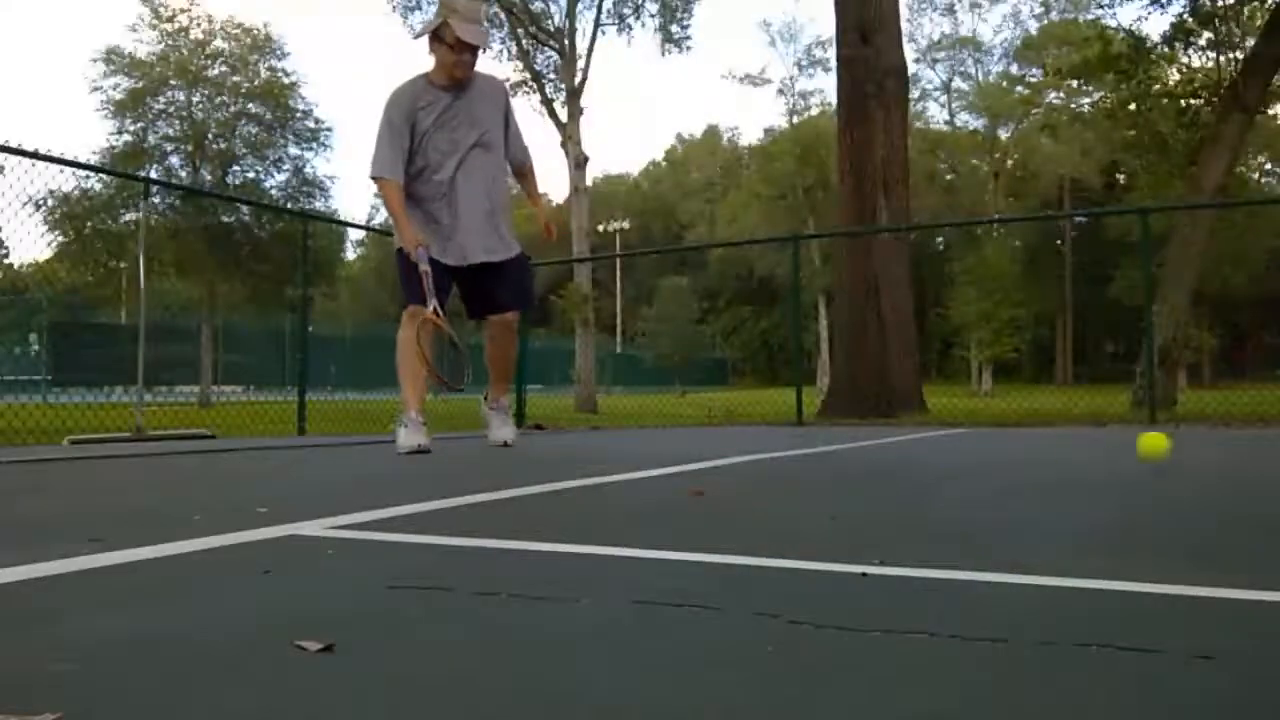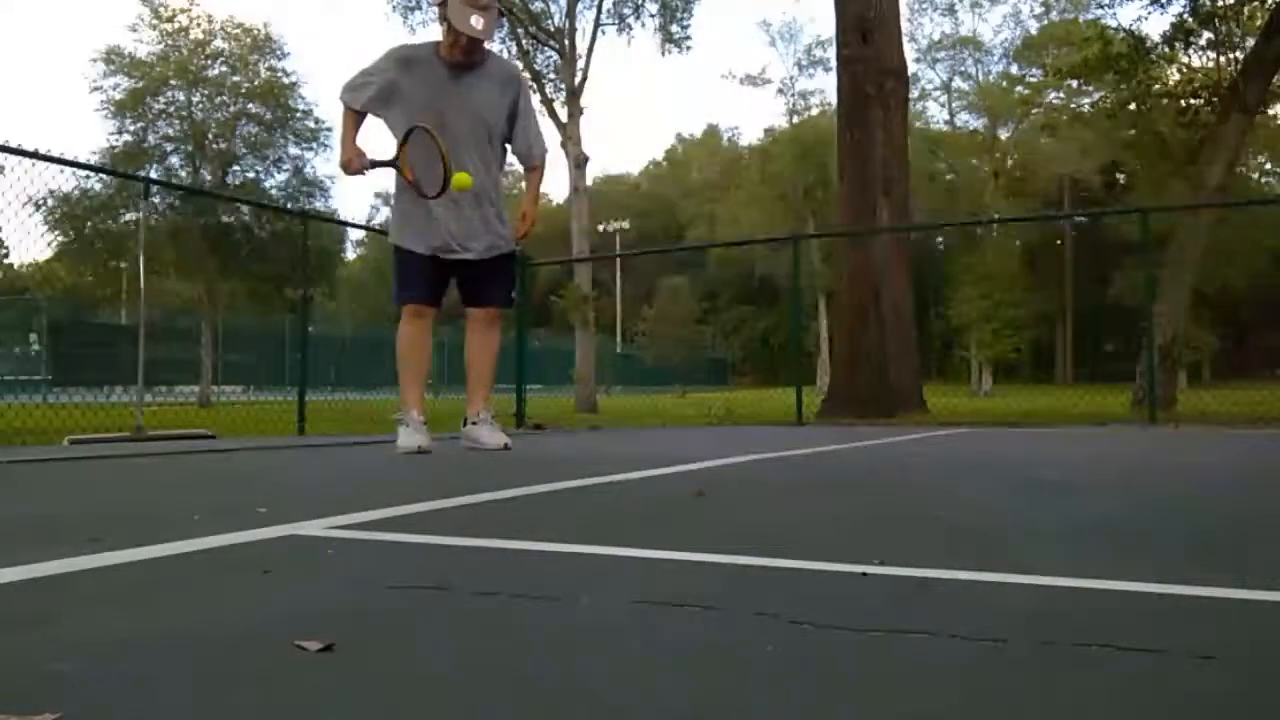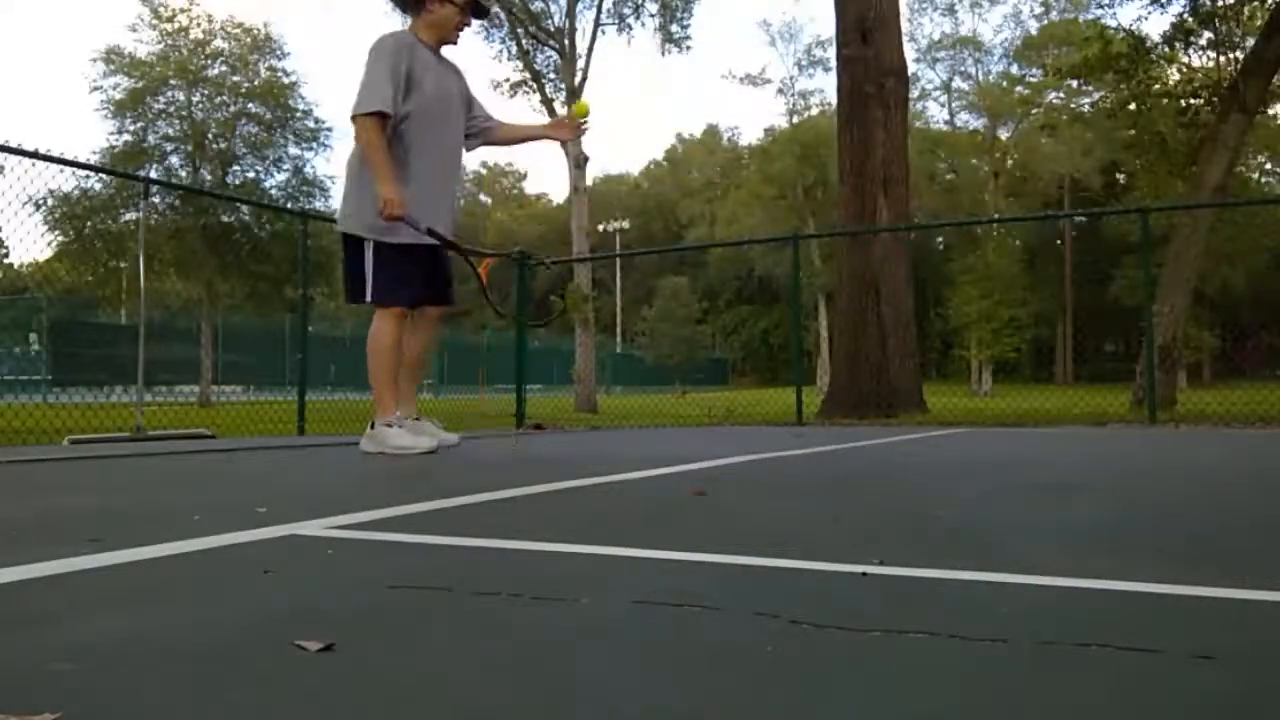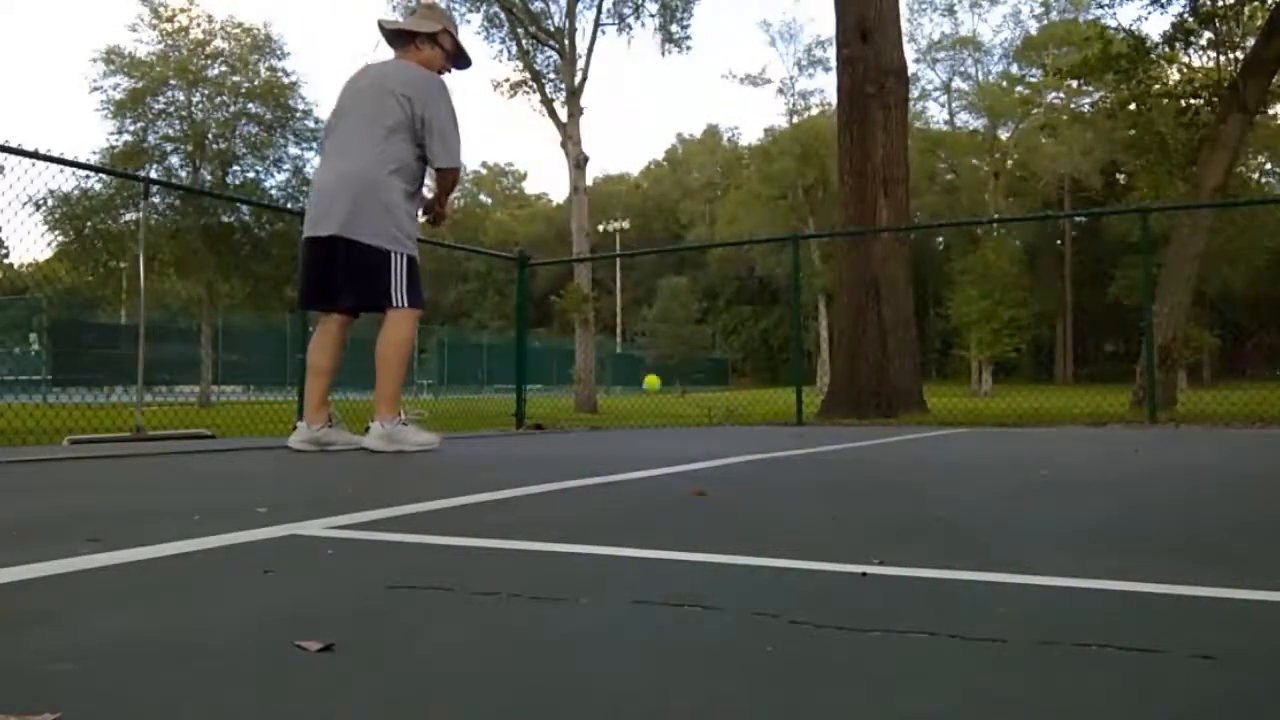
dt=0.7s
person 1, frame 1
left shoulder: (494, 92)
right shoulder: (407, 100)
left elbow: (517, 155)
right elbow: (388, 174)
left wrist: (537, 204)
right wrist: (406, 227)
left hip: (491, 236)
right hip: (426, 234)
left knee: (505, 318)
right knee: (417, 313)
left ankle: (497, 402)
right ankle: (411, 419)
person 1, frame 2
left shoulder: (507, 77)
right shoulder: (404, 64)
left elbow: (532, 150)
right elbow: (354, 95)
left wrist: (530, 199)
right wrist: (349, 145)
left hip: (486, 226)
right hip: (420, 221)
left knee: (486, 314)
right knee: (416, 311)
left ankle: (477, 417)
right ankle: (412, 417)
person 1, frame 3
left shoulder: (448, 71)
right shoulder: (394, 48)
left elbow: (482, 129)
right elbow: (367, 115)
left wrist: (544, 130)
right wrist: (385, 181)
left hip: (423, 216)
right hip: (388, 214)
left knee: (430, 308)
right knee: (394, 308)
left ankle: (401, 408)
right ankle: (385, 424)
person 1, frame 4
left shoulder: (362, 77)
right shoulder: (427, 84)
right elbow: (446, 163)
right wrist: (439, 203)
left hip: (328, 210)
right hip: (378, 215)
left knee: (335, 314)
right knee: (403, 310)
left ankle: (314, 421)
right ankle: (387, 422)
